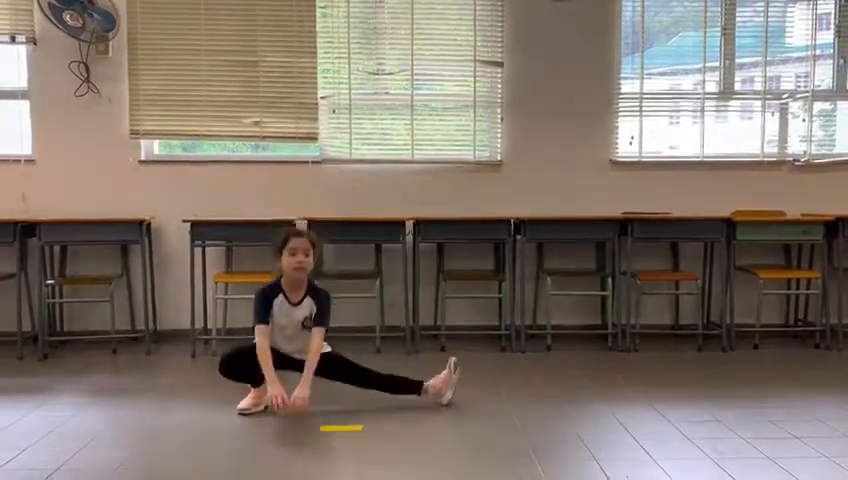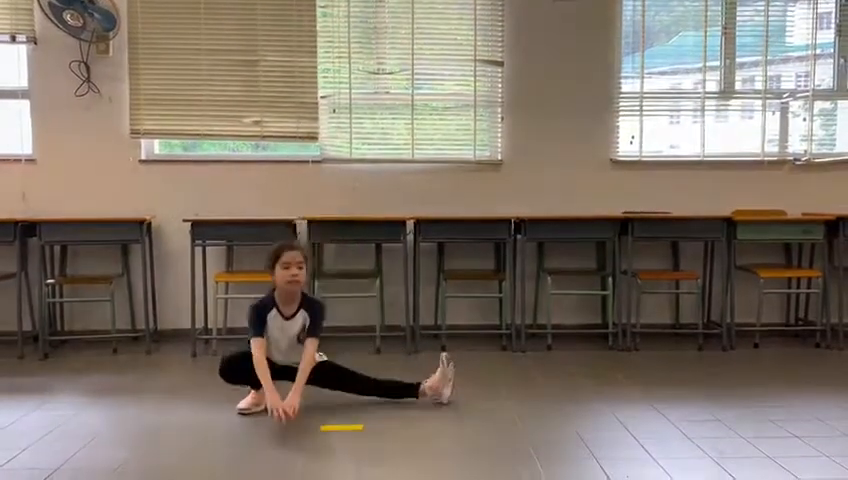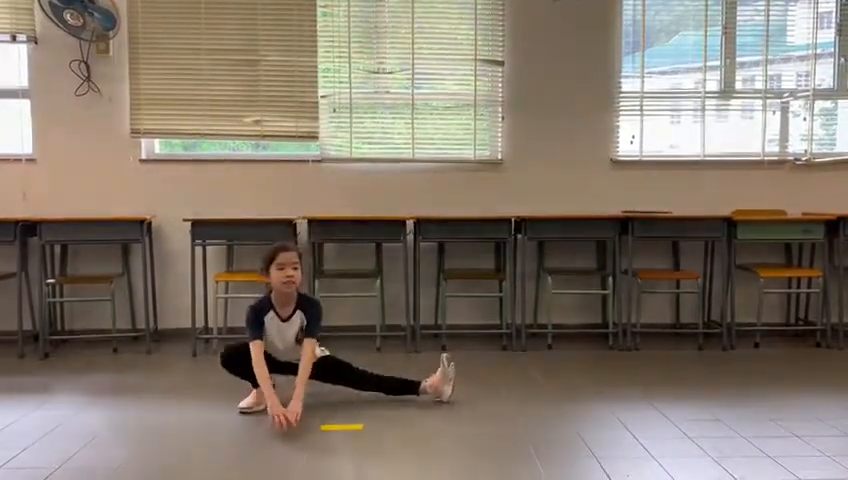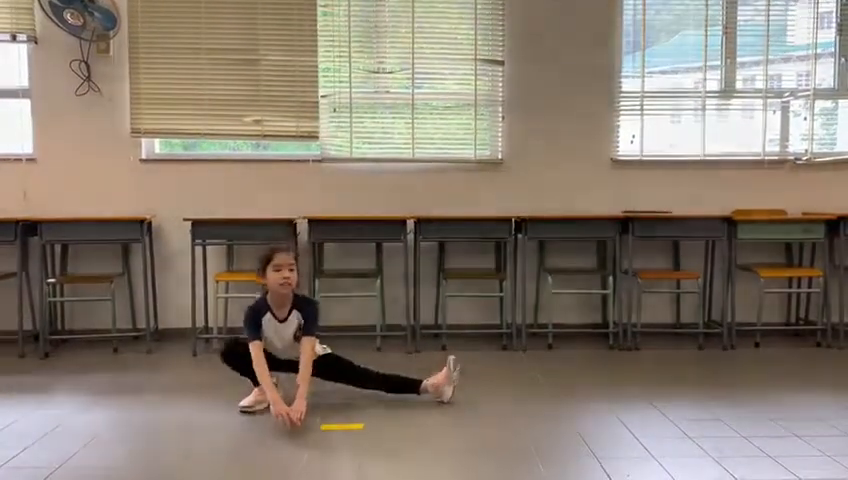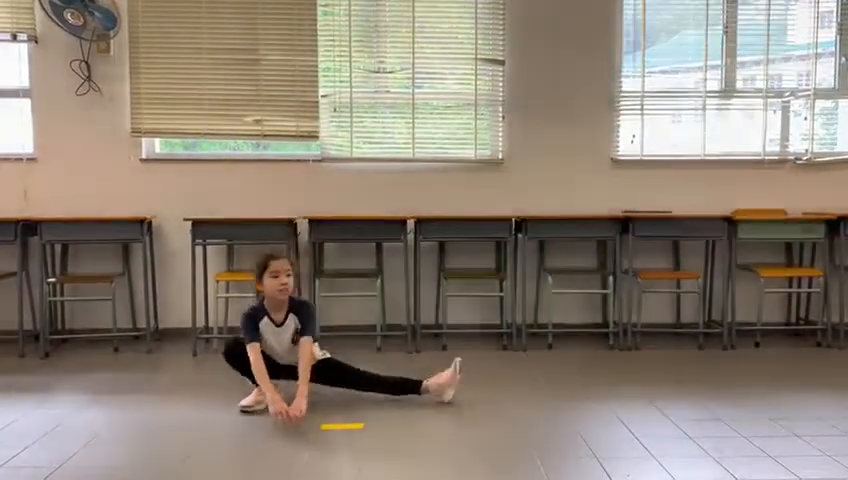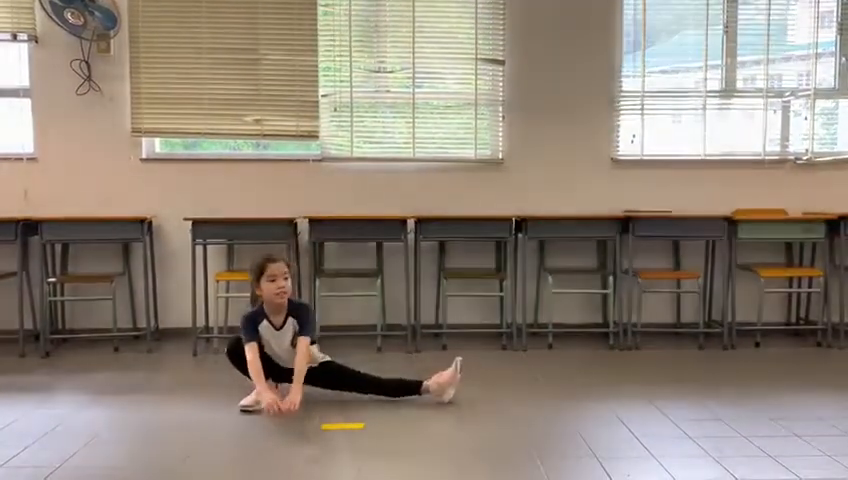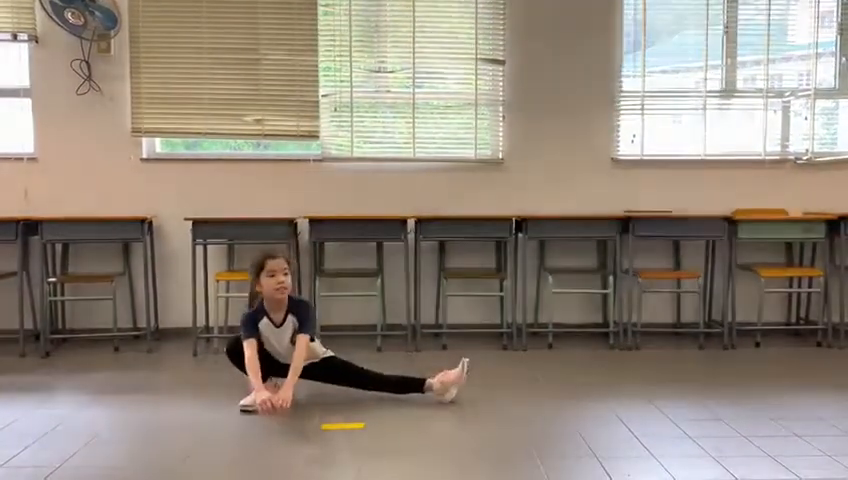
dt=0.1s
person 1, frame 1
left shoulder: (320, 296)
right shoulder: (266, 295)
left elbow: (316, 342)
right elbow: (262, 340)
left wrist: (306, 385)
right wrist: (272, 384)
left hip: (312, 354)
right hip: (276, 353)
left knee: (366, 378)
right knee: (227, 366)
left ankle: (429, 388)
right ankle: (260, 389)
person 1, frame 2
left shoulder: (314, 307)
right shoulder: (260, 309)
left elbow: (309, 352)
right elbow: (258, 353)
left wrist: (295, 394)
right wrist: (272, 394)
left hip: (306, 363)
right hip: (272, 363)
left knee: (363, 383)
right knee: (228, 369)
left ankle: (425, 389)
right ankle: (259, 392)
person 1, frame 3
left shoulder: (310, 306)
right shoulder: (257, 311)
left elbow: (307, 353)
right elbow: (257, 356)
left wrist: (297, 400)
right wrist: (272, 401)
left hip: (310, 361)
right hip: (274, 361)
left knee: (361, 378)
right knee: (230, 357)
left ankle: (427, 386)
right ankle: (260, 391)
person 1, frame 4
left shoulder: (307, 306)
right shoulder: (255, 312)
left elbow: (307, 351)
right elbow: (257, 356)
left wrist: (301, 398)
right wrist: (275, 400)
left hip: (311, 357)
right hip: (274, 358)
left knee: (362, 376)
right knee: (230, 351)
left ankle: (428, 386)
right ankle: (261, 389)
person 1, frame 5
left shoulder: (303, 309)
right shoulder: (251, 317)
left elbow: (306, 351)
right elbow: (256, 358)
left wrist: (302, 396)
right wrist: (271, 395)
left hip: (312, 363)
right hip: (275, 364)
left knee: (366, 380)
right knee: (233, 348)
left ankle: (430, 386)
right ankle: (262, 392)
person 1, frame 6
left shoulder: (302, 311)
right shoulder: (251, 319)
left elbow: (303, 350)
right elbow: (252, 357)
left wrist: (296, 390)
right wrist: (266, 391)
left hip: (312, 365)
right hip: (275, 366)
left knee: (366, 383)
right knee: (234, 347)
left ankle: (430, 386)
right ankle: (265, 389)
person 1, frame 7
left shoulder: (301, 308)
right shoulder: (252, 317)
left elbow: (302, 347)
right elbow: (250, 353)
left wrist: (288, 387)
right wrist: (260, 389)
left hip: (313, 361)
right hip: (277, 363)
left knee: (370, 380)
right knee: (235, 347)
left ankle: (434, 385)
right ankle: (268, 385)
